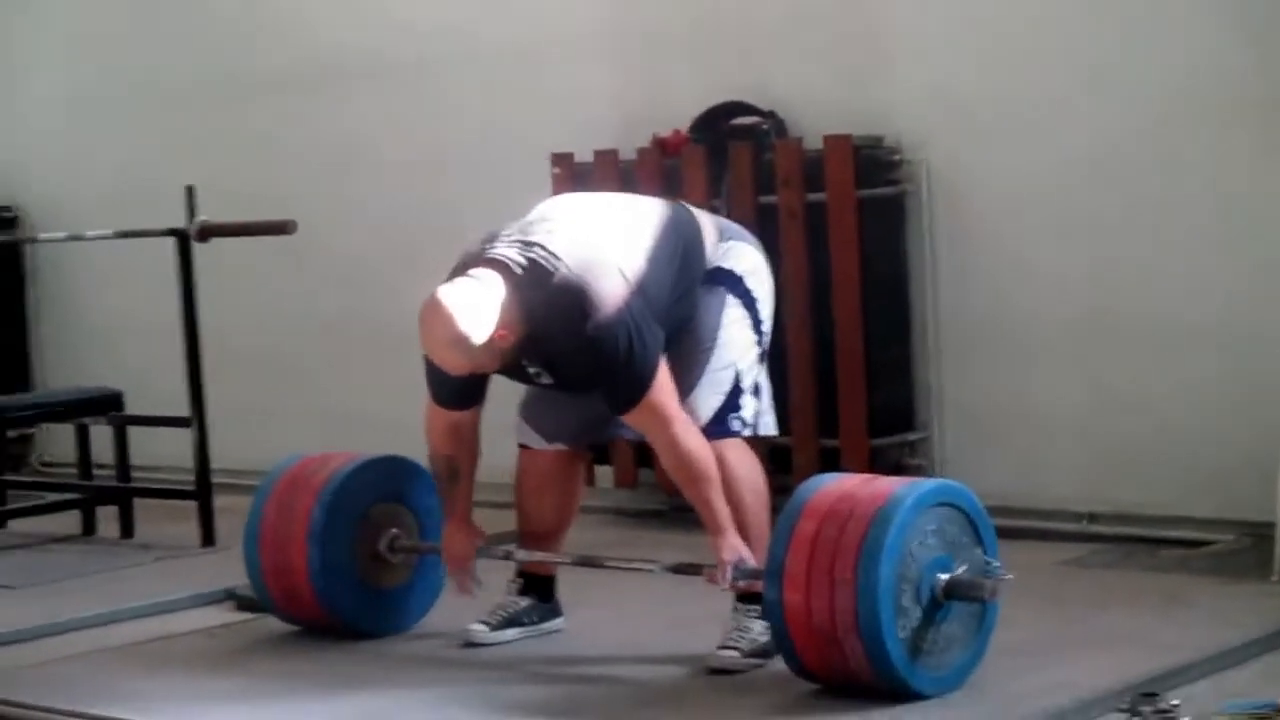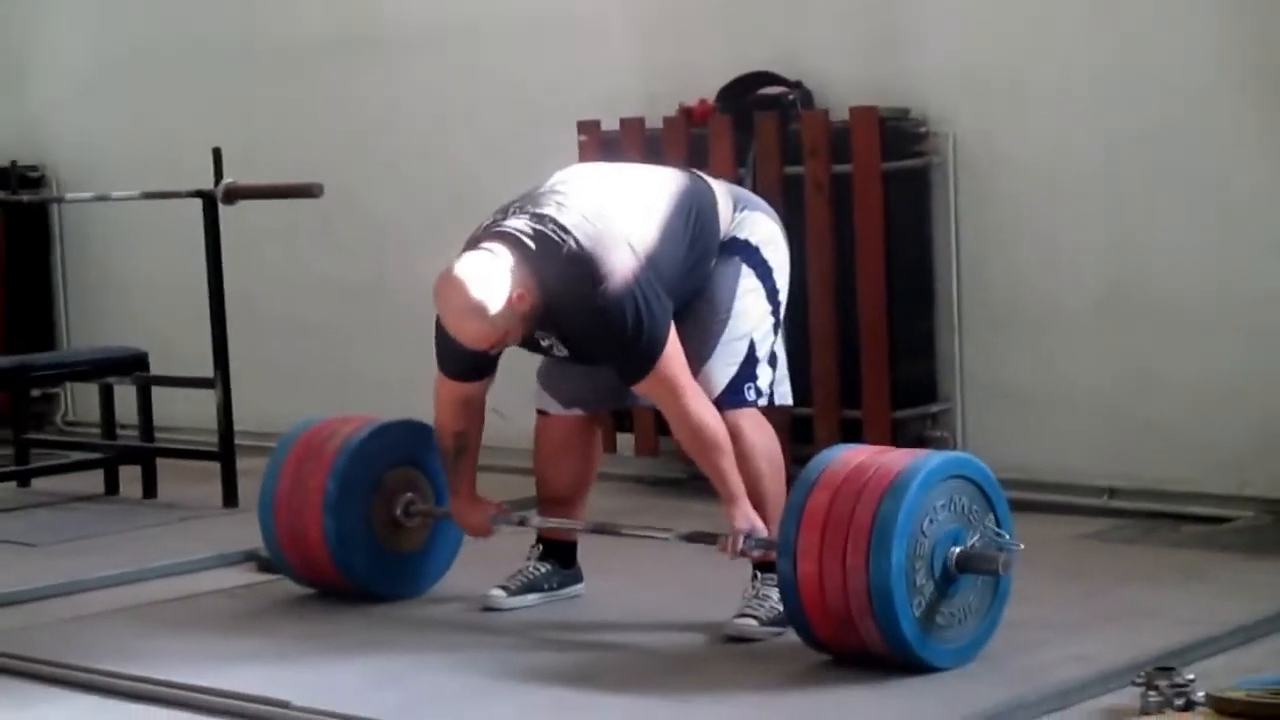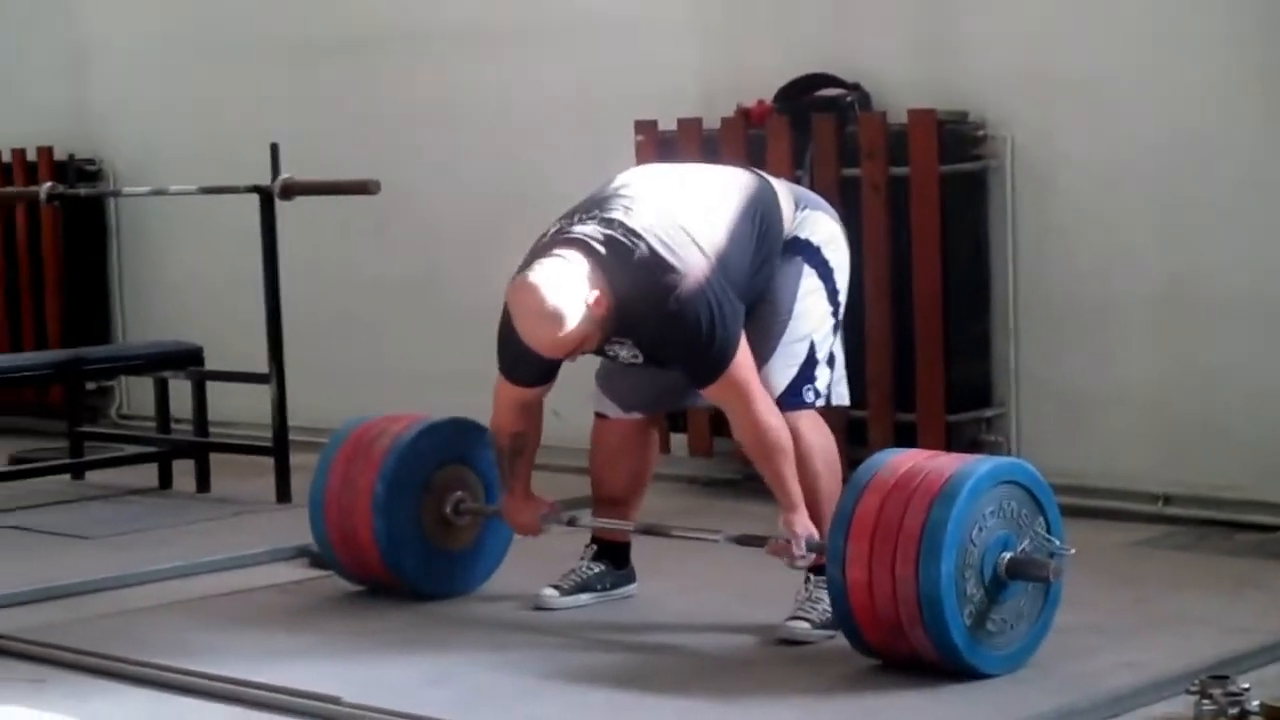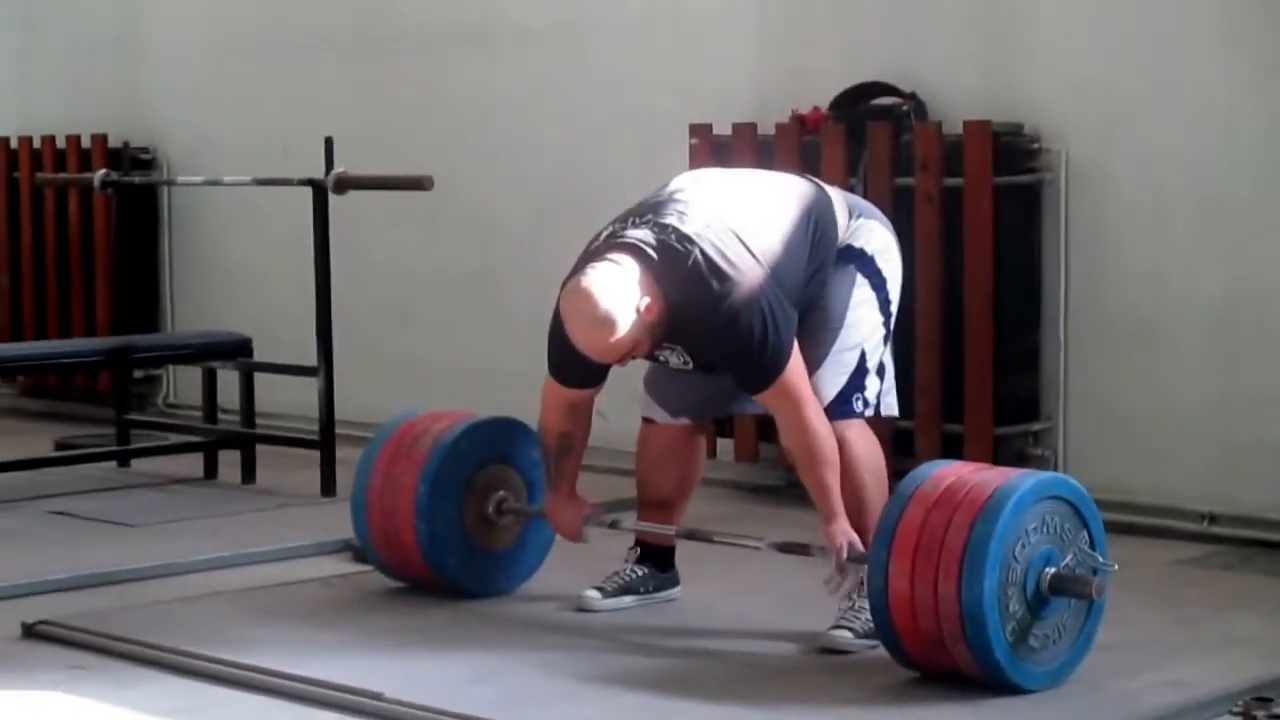
dt=0.3s
person 1, frame 1
left shoulder: (597, 321)
right shoulder: (461, 316)
left elbow: (668, 432)
right elbow: (451, 425)
left wrist: (723, 534)
right wrist: (456, 524)
left hip: (714, 271)
left knee: (713, 432)
right knee: (544, 435)
left ankle: (756, 610)
right ankle: (535, 593)
person 1, frame 2
left shoulder: (609, 293)
right shoulder: (471, 297)
left elbow: (680, 402)
right elbow: (457, 399)
left wrist: (735, 504)
right wrist: (462, 496)
left hip: (732, 240)
left knee: (730, 403)
right knee: (561, 402)
left ankle: (774, 578)
right ankle: (556, 558)
person 1, frame 3
left shoulder: (680, 296)
right shoulder: (537, 302)
left elbow: (748, 408)
right elbow: (516, 403)
left wrist: (793, 511)
right wrist: (516, 494)
left hip: (792, 239)
left knee: (789, 404)
right knee: (621, 404)
left ankle: (827, 581)
right ankle: (609, 558)
person 1, frame 4
left shoulder: (734, 303)
right shoulder: (589, 302)
left elbow: (798, 414)
right elbow: (566, 401)
left wrist: (834, 520)
right wrist: (561, 494)
left hip: (845, 247)
left knee: (836, 411)
right knee: (667, 407)
left ankle: (871, 590)
right ankle: (653, 564)
